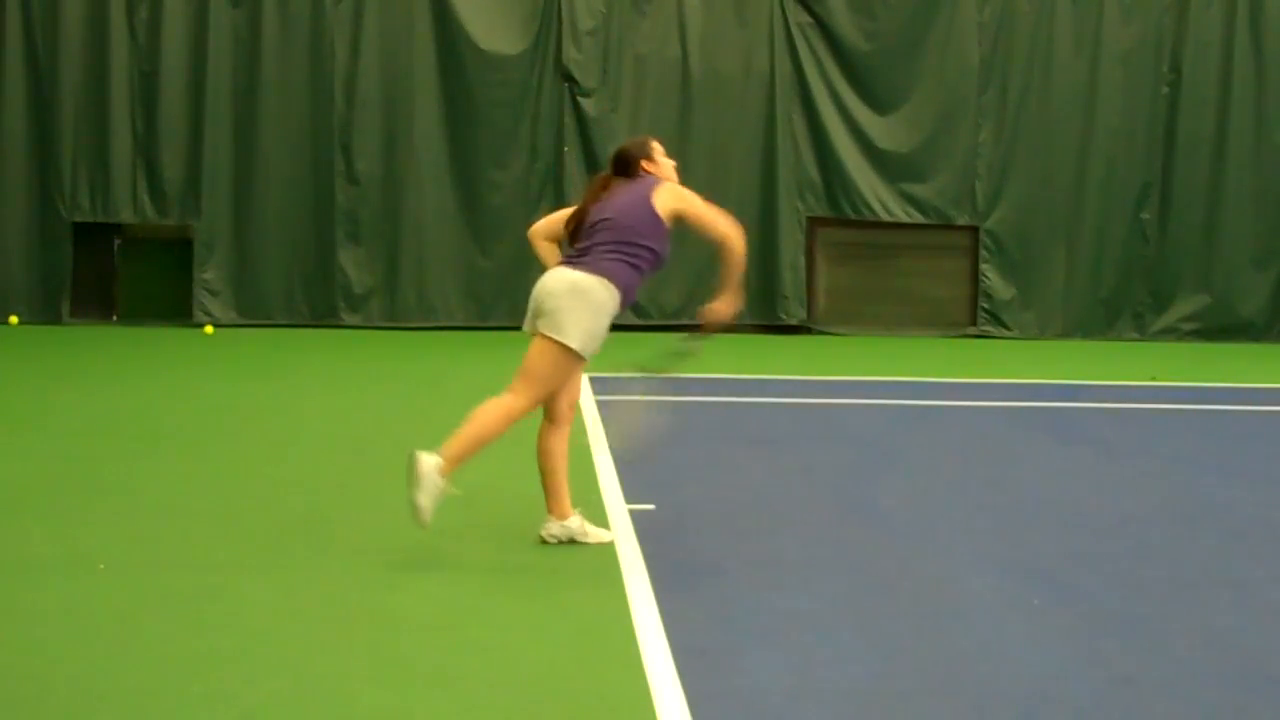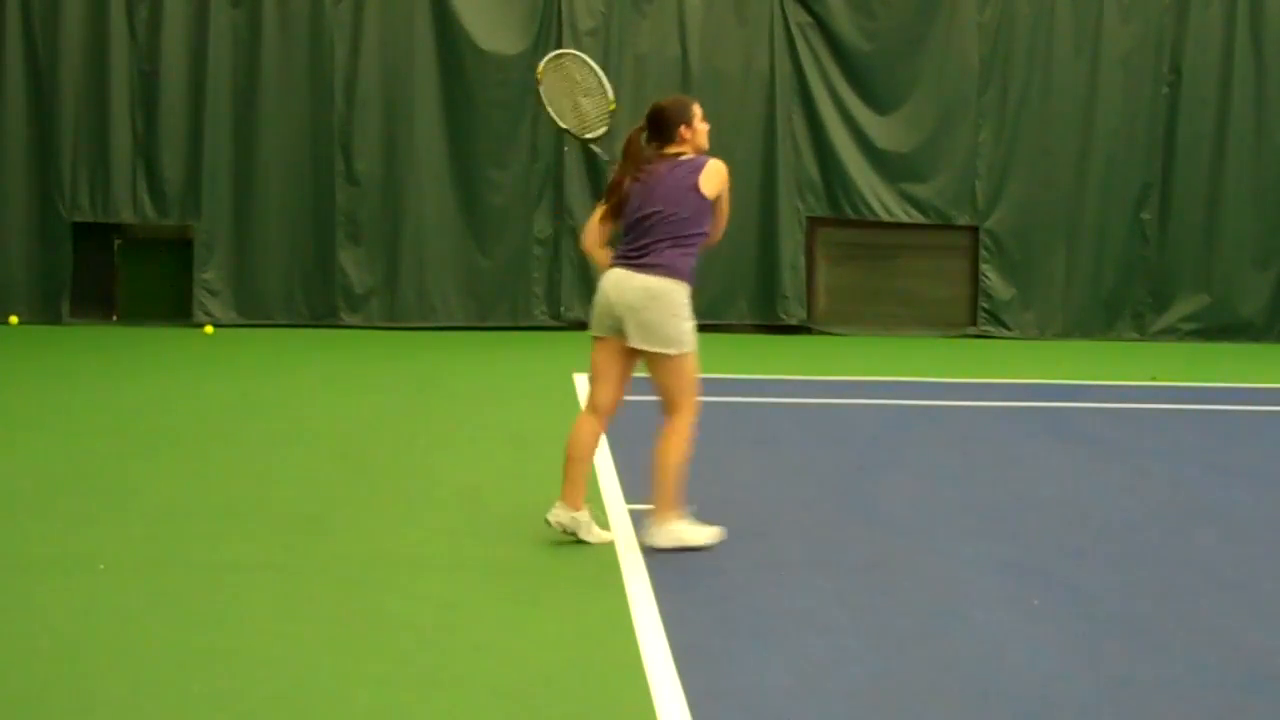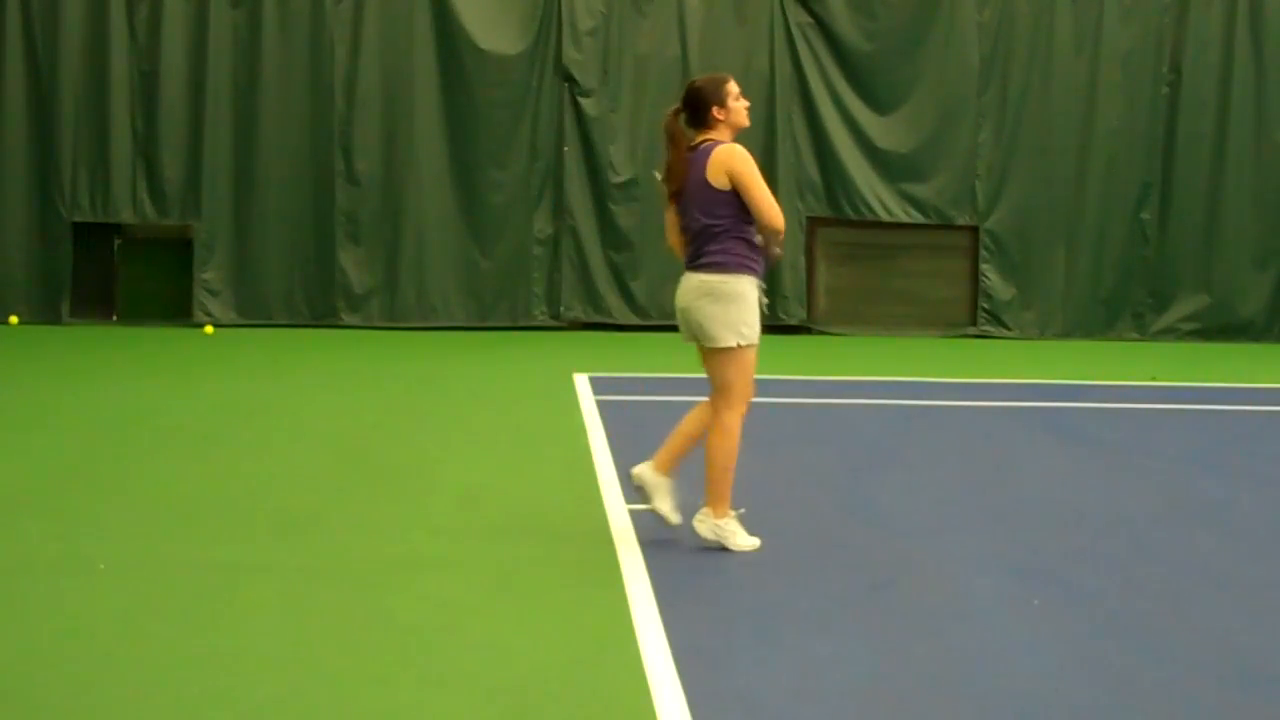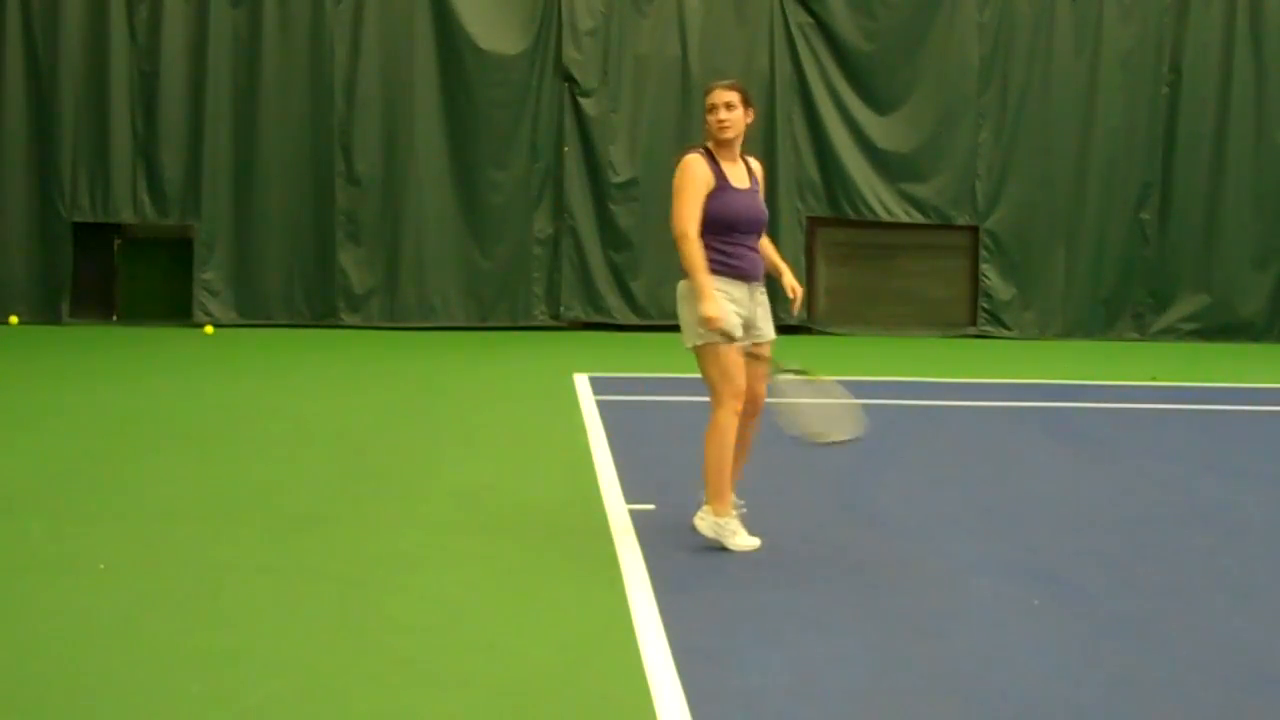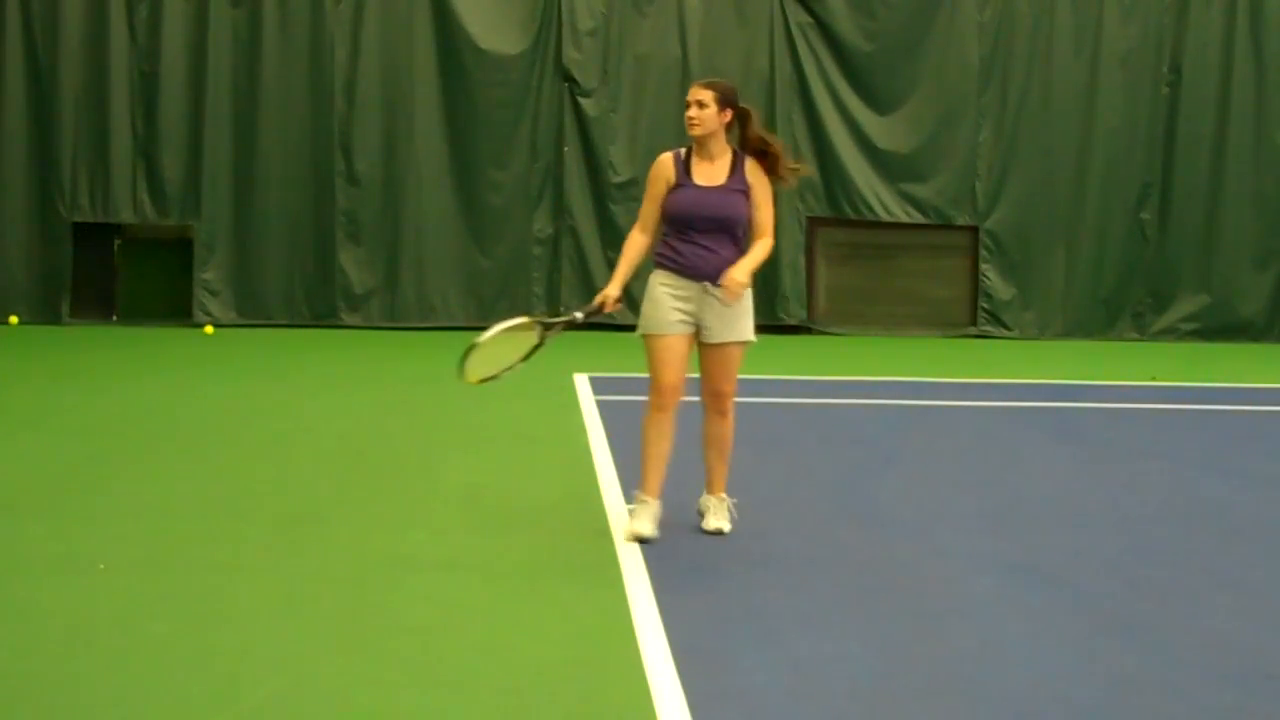
dt=0.4s
person 1, frame 1
left shoulder: (605, 199)
right shoulder: (669, 194)
left elbow: (538, 234)
right elbow: (732, 237)
right wrist: (728, 294)
left hip: (556, 289)
right hip: (582, 300)
left knee: (560, 414)
right knee: (521, 398)
left ankle: (561, 518)
right ankle: (437, 467)
person 1, frame 2
left shoulder: (632, 177)
right shoulder: (712, 171)
left elbow: (592, 242)
right elbow: (713, 234)
left hip: (615, 289)
right hip: (662, 296)
left knee: (599, 406)
right knee: (682, 412)
left ankle: (570, 507)
right ankle: (667, 520)
person 1, frame 3
left shoulder: (684, 161)
right shoulder: (731, 155)
left elbow: (675, 238)
right elbow: (776, 223)
right wrist: (766, 242)
left hip: (696, 288)
right hip: (727, 291)
left knee: (725, 400)
right knee: (732, 407)
left ankle: (657, 469)
right ankle: (717, 516)
person 1, frame 4
left shoulder: (753, 168)
right shoulder: (694, 165)
right elbow: (685, 234)
left wrist: (784, 272)
right wrist: (707, 296)
left hip: (751, 294)
right hip: (713, 294)
left knee: (752, 401)
right knee: (729, 401)
left ankle: (722, 490)
right ankle: (717, 513)
person 1, frame 5
left shoulder: (751, 170)
right shoulder: (668, 164)
left elbow: (764, 237)
right elbow: (644, 230)
left wrist: (744, 269)
right wrist: (616, 282)
left hip: (725, 297)
right hip: (671, 289)
left knee: (720, 400)
right knee: (664, 395)
left ankle: (716, 497)
right ankle: (648, 502)
